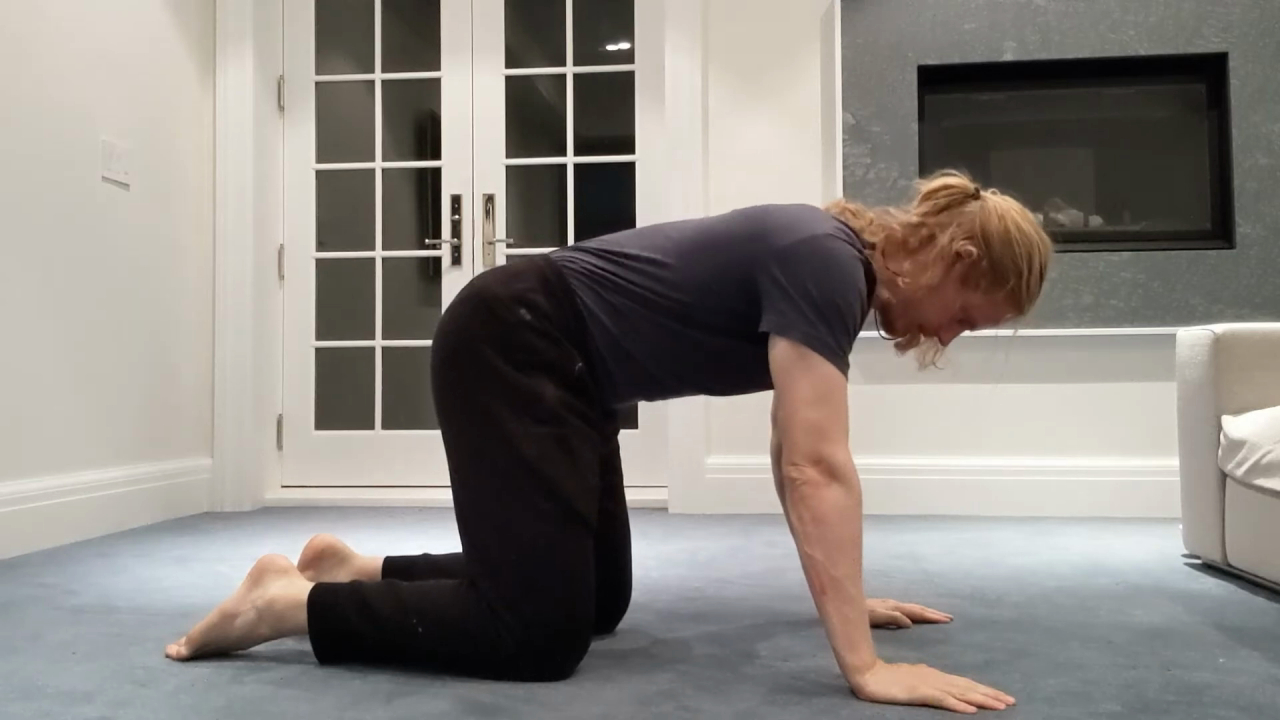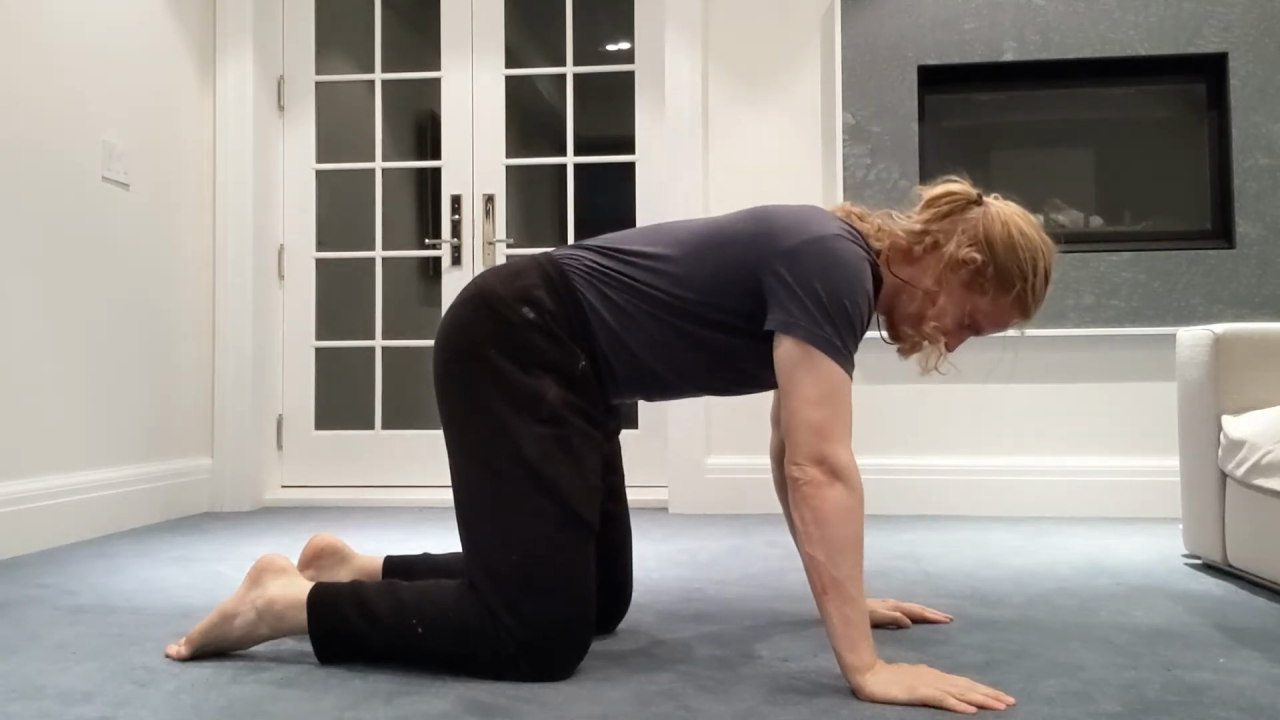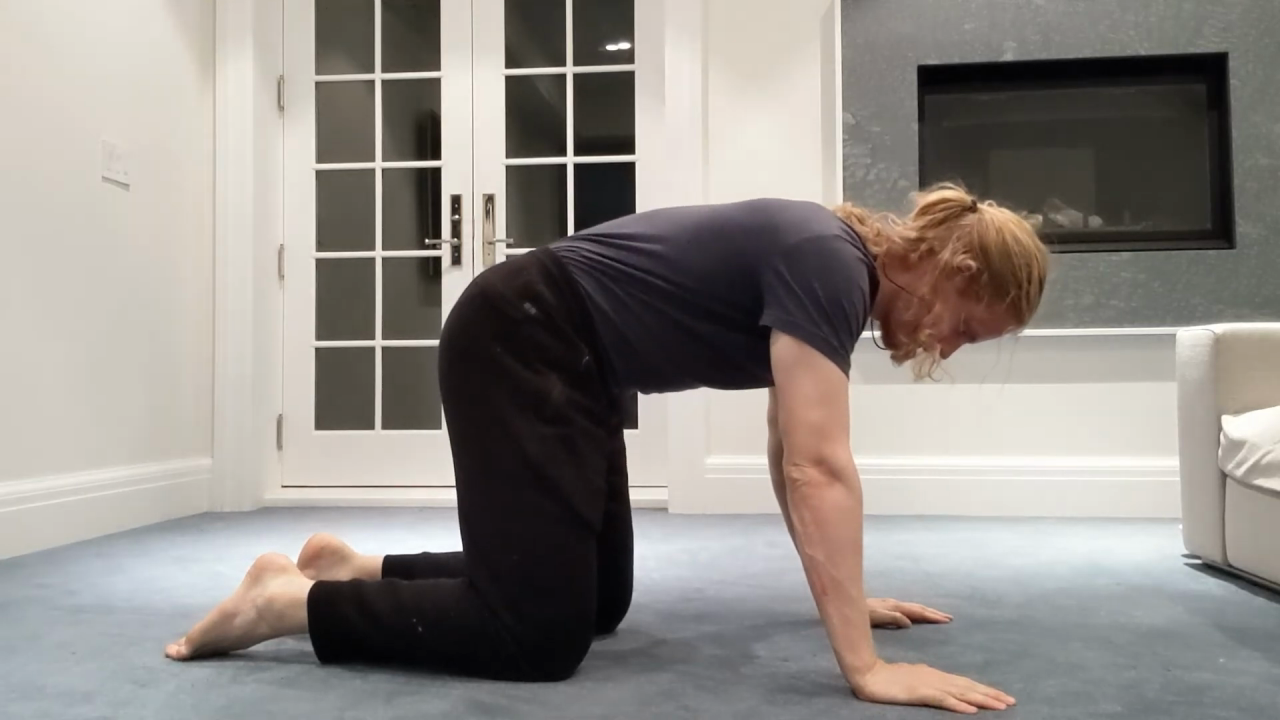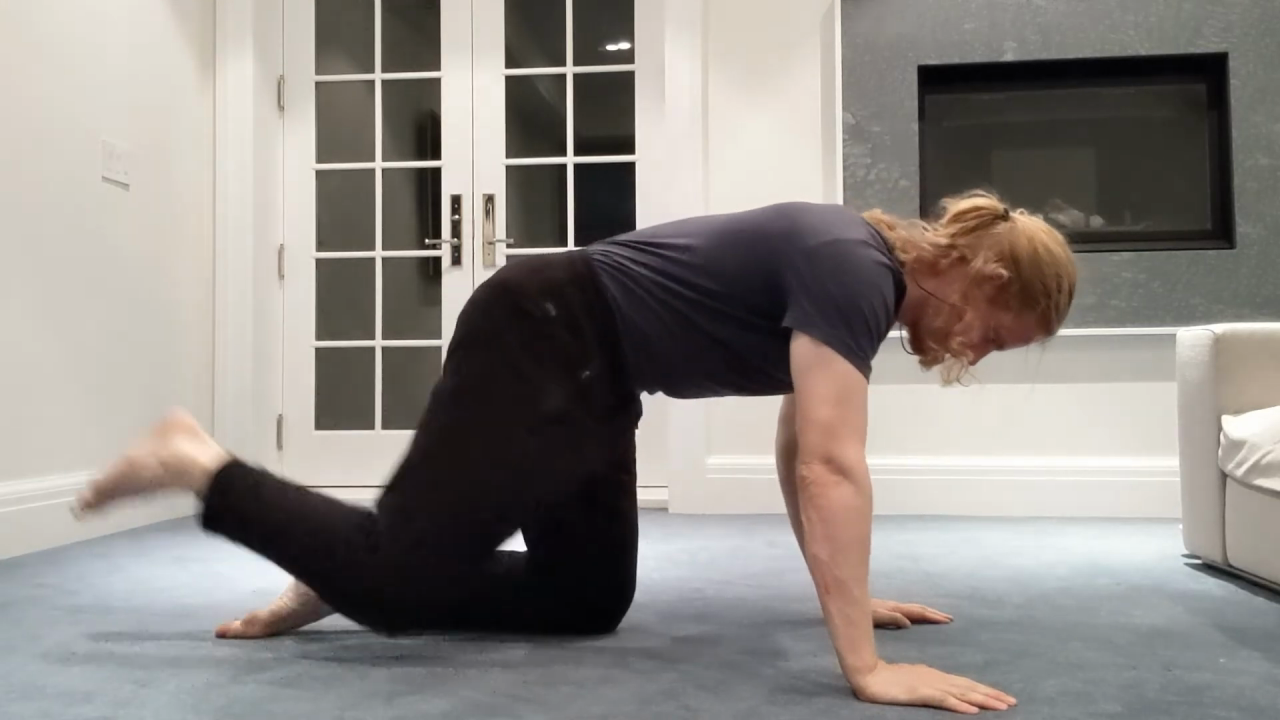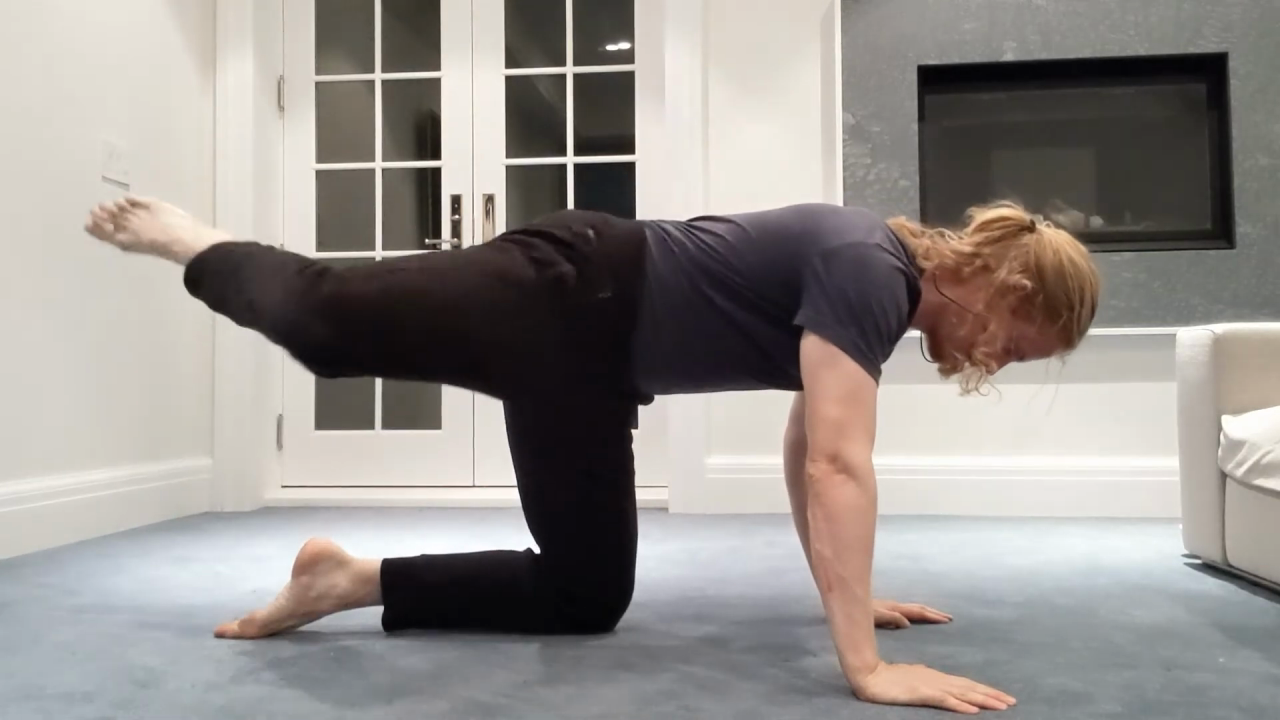
dt=1s
person 1, frame 1
left shoulder: (835, 271)
right shoulder: (824, 264)
left elbow: (793, 457)
right elbow: (817, 470)
left wrist: (846, 597)
left hip: (560, 368)
right hip: (508, 350)
left knee: (598, 598)
right knee: (542, 632)
left ankle: (352, 568)
right ankle: (290, 601)
person 1, frame 2
left shoulder: (837, 272)
right shoulder: (831, 265)
left elbow: (792, 456)
right elbow: (820, 469)
left wrist: (846, 596)
left hip: (559, 364)
right hip: (511, 345)
left knee: (598, 598)
right knee: (542, 631)
left ankle: (353, 566)
right ankle: (288, 598)
person 1, frame 3
left shoulder: (836, 273)
right shoulder: (827, 265)
left elbow: (791, 456)
right elbow: (820, 469)
left wrist: (845, 597)
left hip: (567, 360)
right hip: (517, 343)
left knee: (599, 599)
right knee: (543, 631)
left ankle: (355, 567)
right ankle: (288, 599)
person 1, frame 4
left shoulder: (859, 275)
right shoulder: (850, 271)
left elbow: (798, 453)
right elbow: (831, 469)
left wrist: (844, 595)
left hip: (583, 372)
right hip: (542, 340)
left knee: (588, 601)
right knee: (397, 570)
left ankle: (339, 583)
right ankle: (193, 467)
person 1, frame 5
left shoulder: (877, 288)
right shoulder: (866, 271)
left elbow: (807, 451)
right elbow: (840, 467)
left wrist: (847, 594)
left hip: (586, 365)
right hip: (570, 291)
left knee: (588, 597)
right knee: (336, 320)
left ankle: (351, 577)
right ankle: (190, 244)
